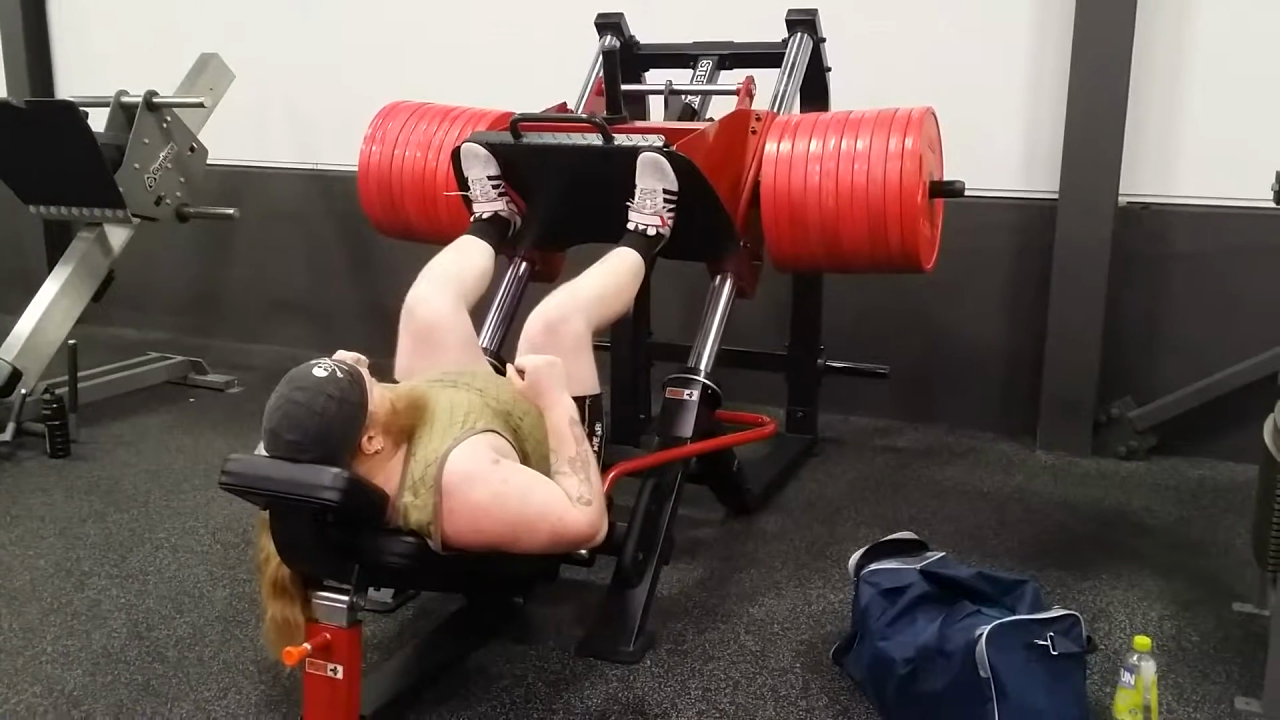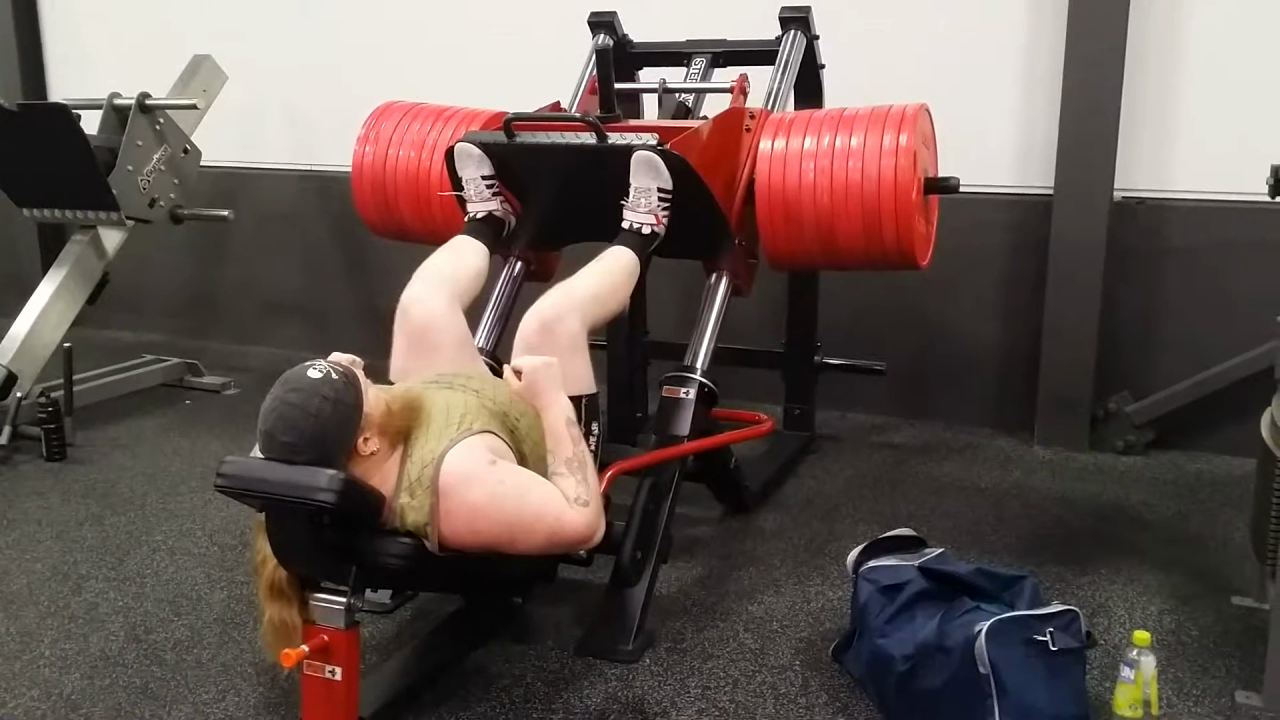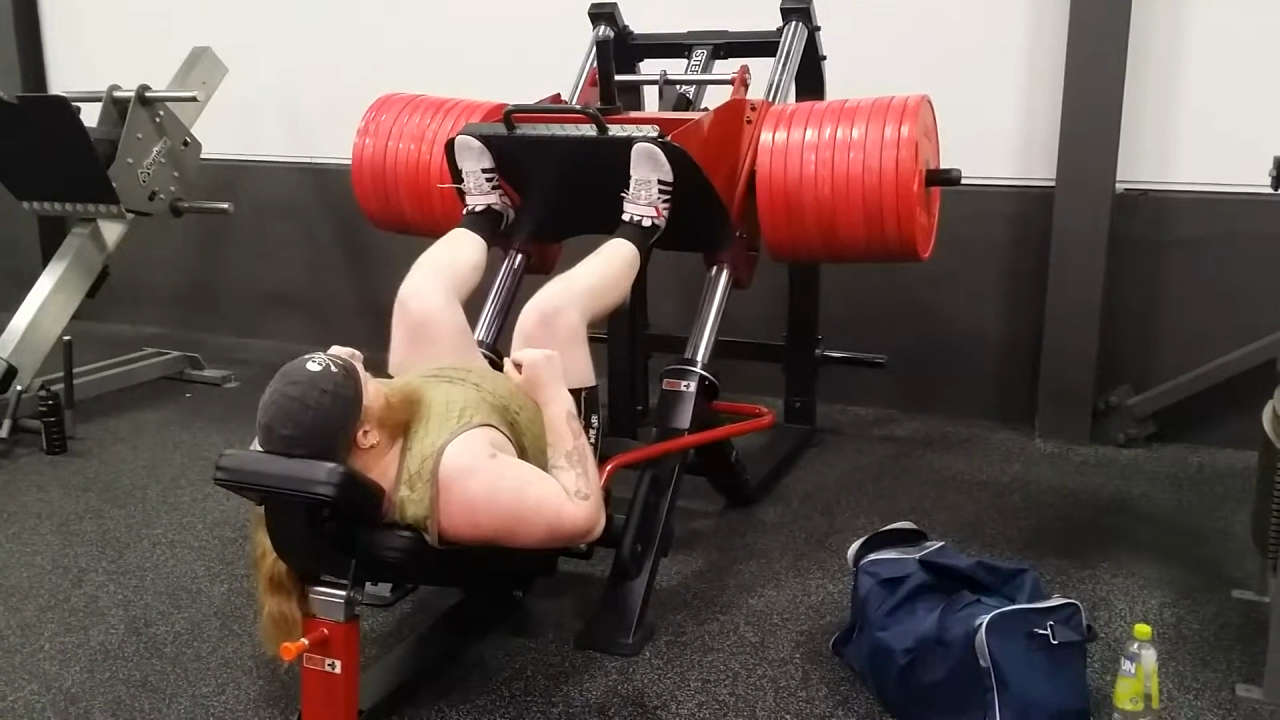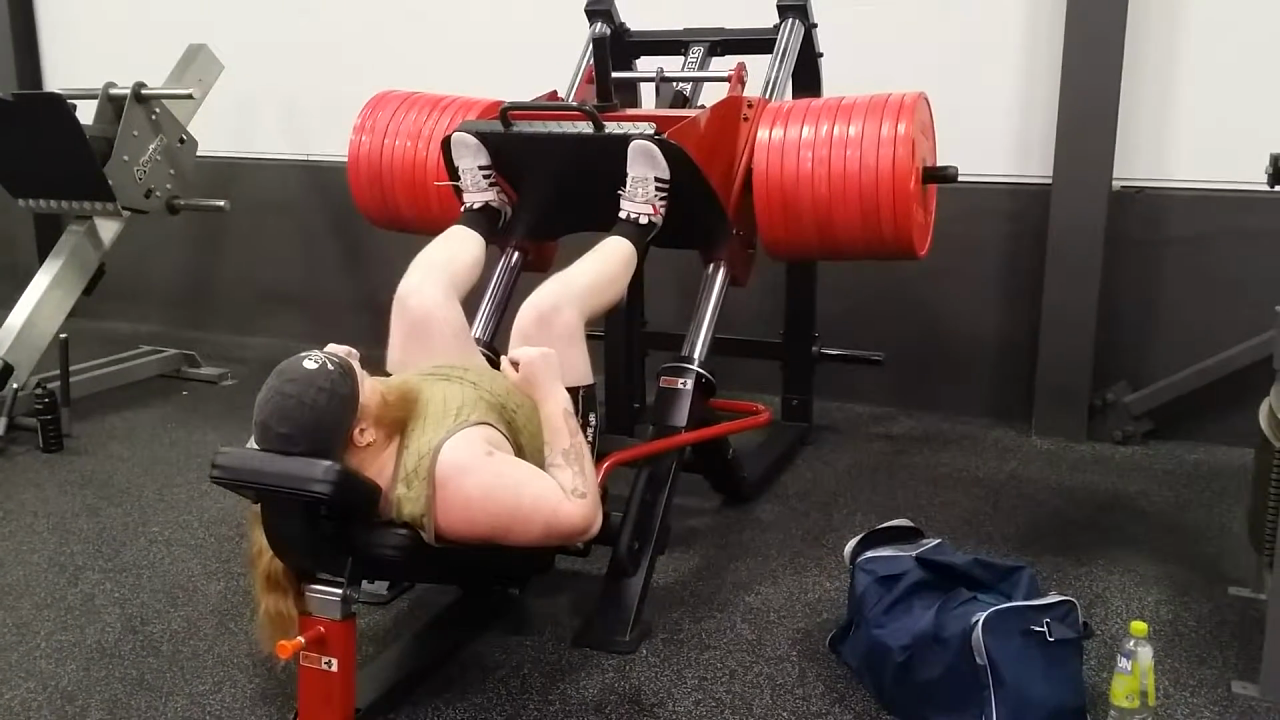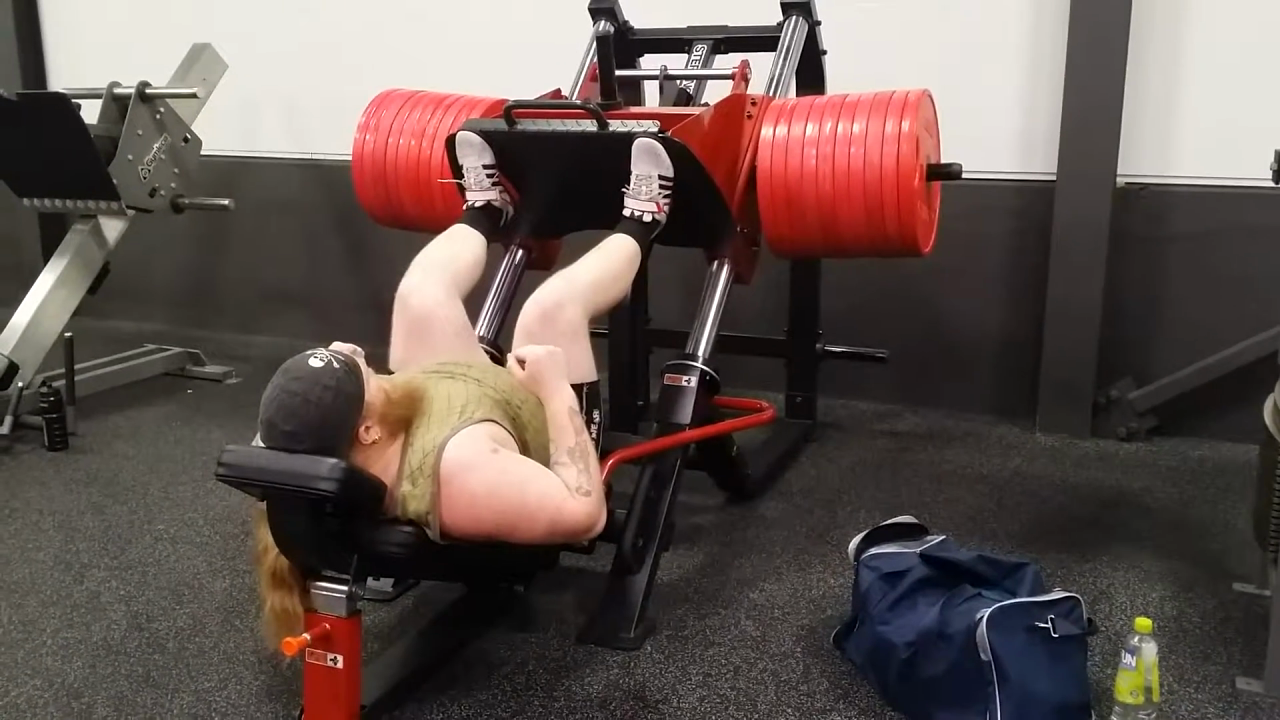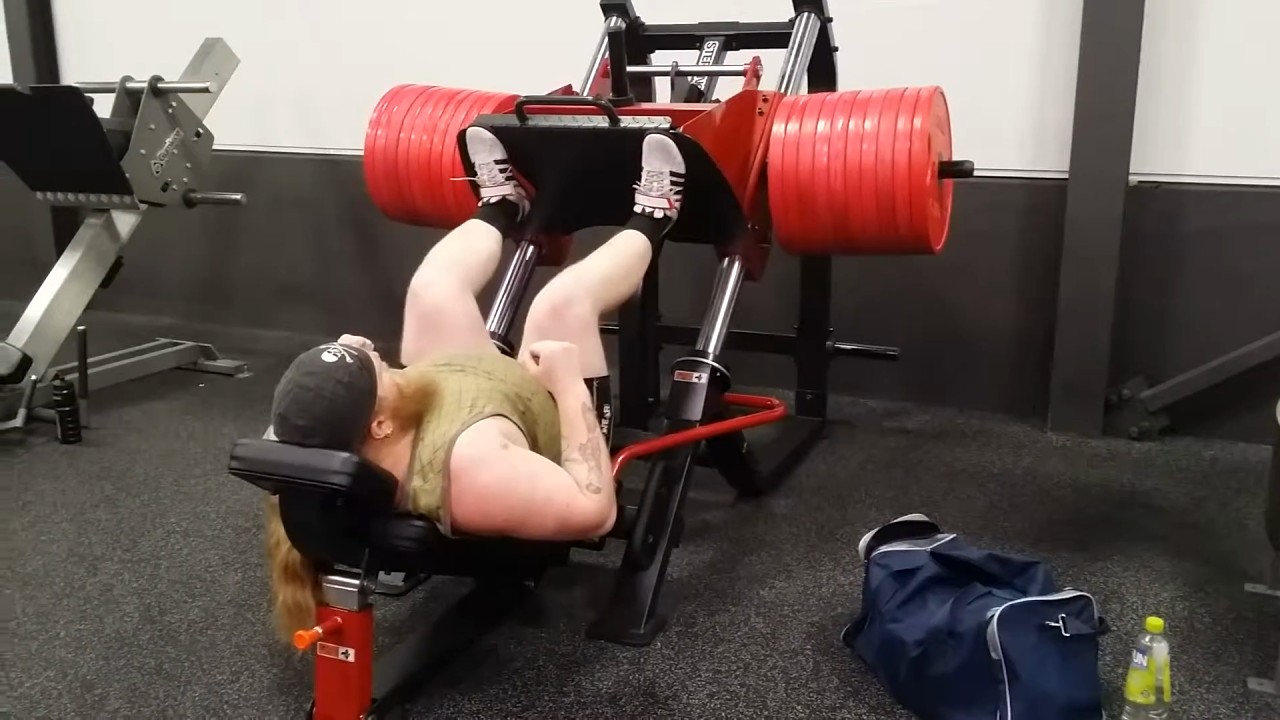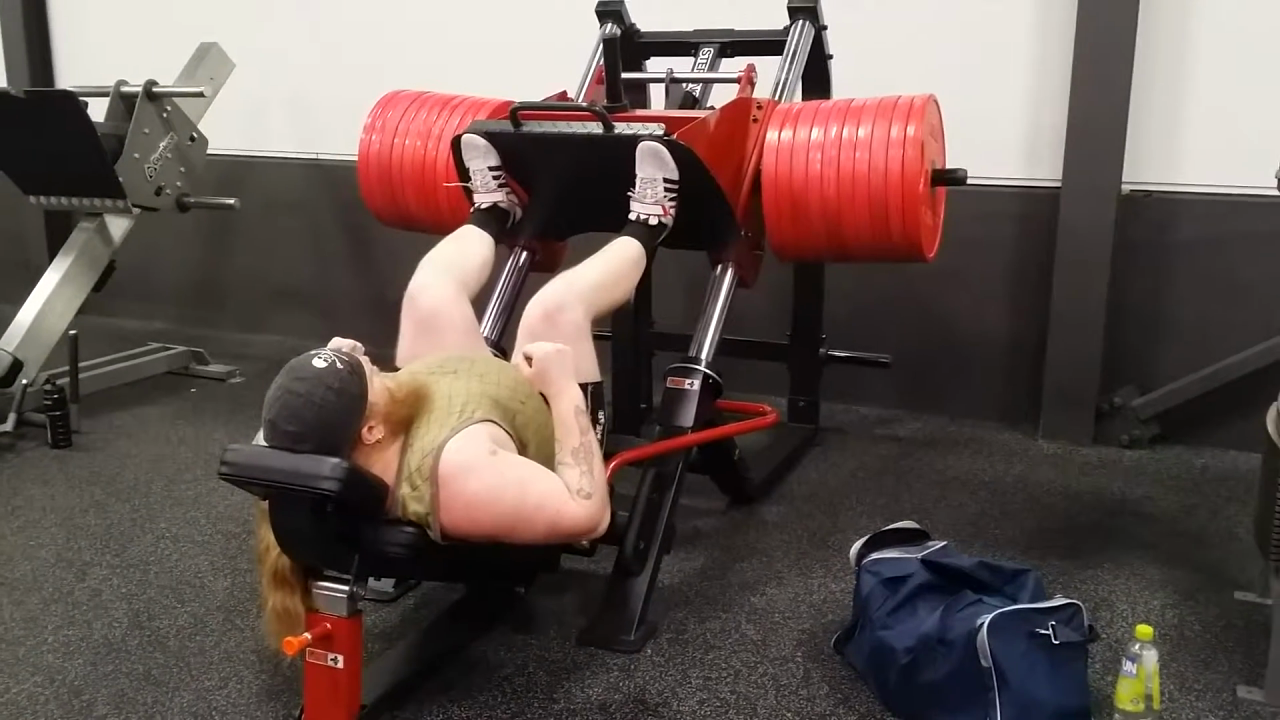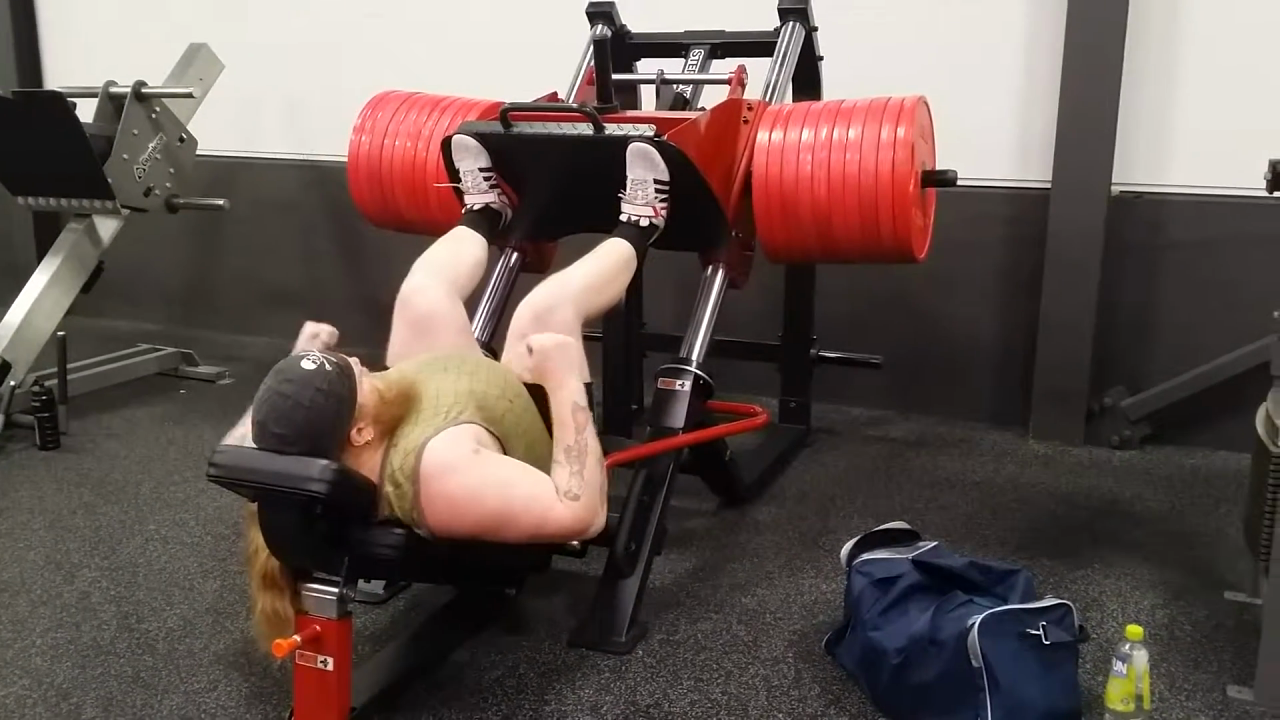
dt=0.3s
person 1, frame 1
left shoulder: (302, 471)
right shoulder: (460, 481)
right elbow: (586, 524)
left wrist: (344, 384)
right wrist: (556, 401)
left knee: (429, 305)
right knee: (556, 322)
left ankle: (493, 220)
right ankle: (644, 235)
person 1, frame 2
left shoulder: (298, 462)
right shoulder: (456, 483)
right elbow: (584, 525)
left wrist: (340, 386)
right wrist: (553, 402)
right hip: (543, 440)
left knee: (424, 304)
right knee: (552, 321)
left ankle: (487, 222)
right ankle: (638, 235)
person 1, frame 3
right shoulder: (457, 475)
right elbow: (584, 518)
left wrist: (337, 378)
right wrist: (554, 395)
right hip: (544, 433)
left knee: (422, 297)
right knee: (551, 312)
left ankle: (484, 212)
right ankle: (638, 229)
person 1, frame 4
left shoulder: (298, 459)
right shoulder: (453, 473)
right elbow: (581, 516)
left wrist: (330, 379)
right wrist: (551, 393)
right hip: (540, 429)
left knee: (420, 295)
right knee: (549, 311)
left ankle: (482, 210)
right ankle: (635, 226)
person 1, frame 5
left shoulder: (302, 461)
right shoulder: (459, 472)
right elbow: (585, 513)
left wrist: (335, 378)
right wrist: (556, 391)
right hip: (545, 428)
left knee: (422, 293)
right knee: (553, 308)
left ankle: (485, 208)
right ankle: (640, 222)
person 1, frame 6
right shoulder: (468, 466)
right elbow: (594, 512)
left wrist: (339, 376)
right wrist: (569, 389)
right hip: (556, 439)
left knee: (433, 289)
right knee: (562, 304)
left ankle: (501, 206)
right ankle: (650, 220)
person 1, frame 7
right shoulder: (458, 473)
right elbow: (589, 514)
left wrist: (331, 378)
right wrist: (563, 388)
right hip: (555, 450)
left knee: (431, 293)
right knee: (556, 309)
left ankle: (495, 209)
right ankle: (647, 226)
person 1, frame 8
right shoulder: (441, 470)
left elbow: (234, 451)
right elbow: (581, 513)
left wrist: (300, 361)
right wrist: (563, 384)
left hip: (484, 466)
right hip: (540, 465)
left knee: (423, 294)
right knee: (546, 310)
left ankle: (485, 212)
right ankle: (637, 229)
